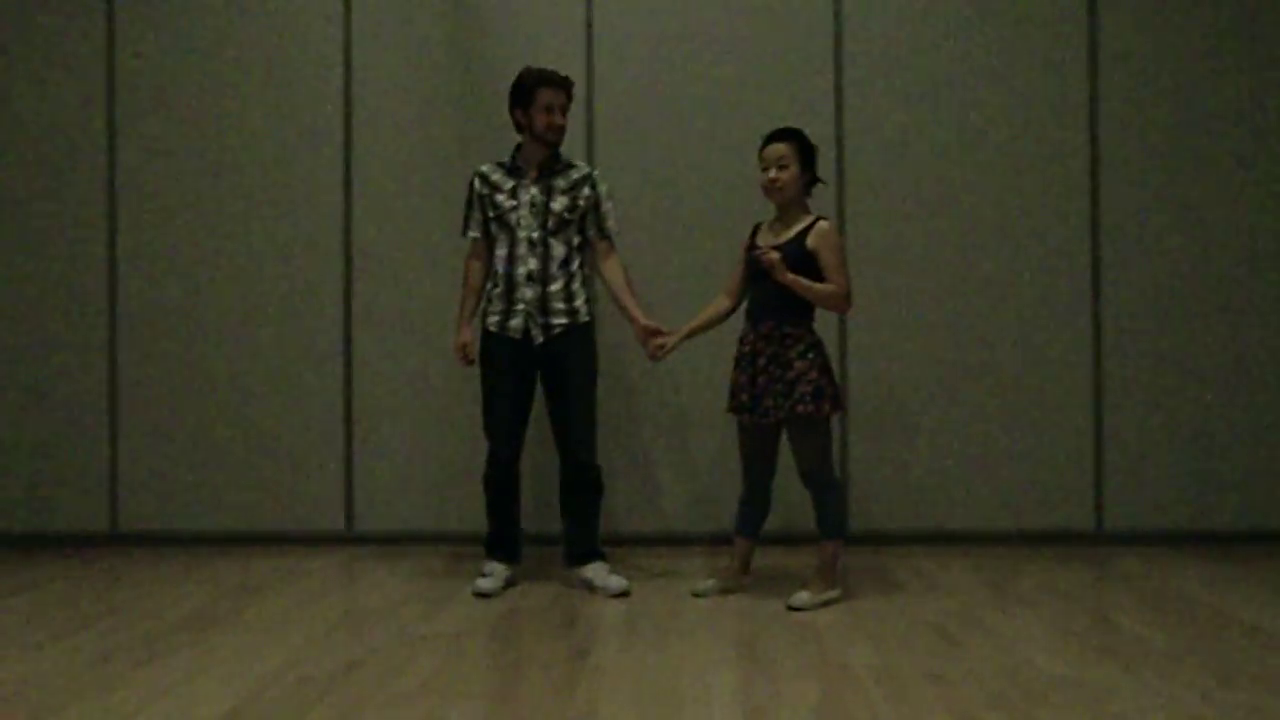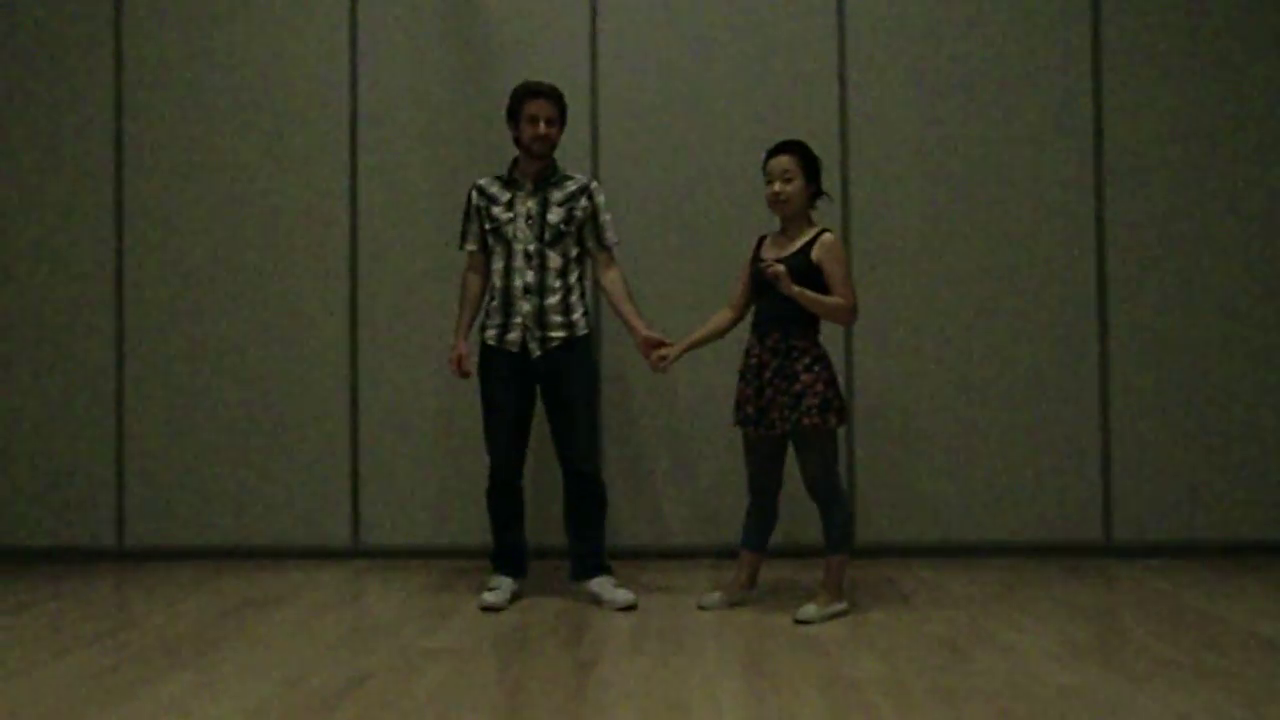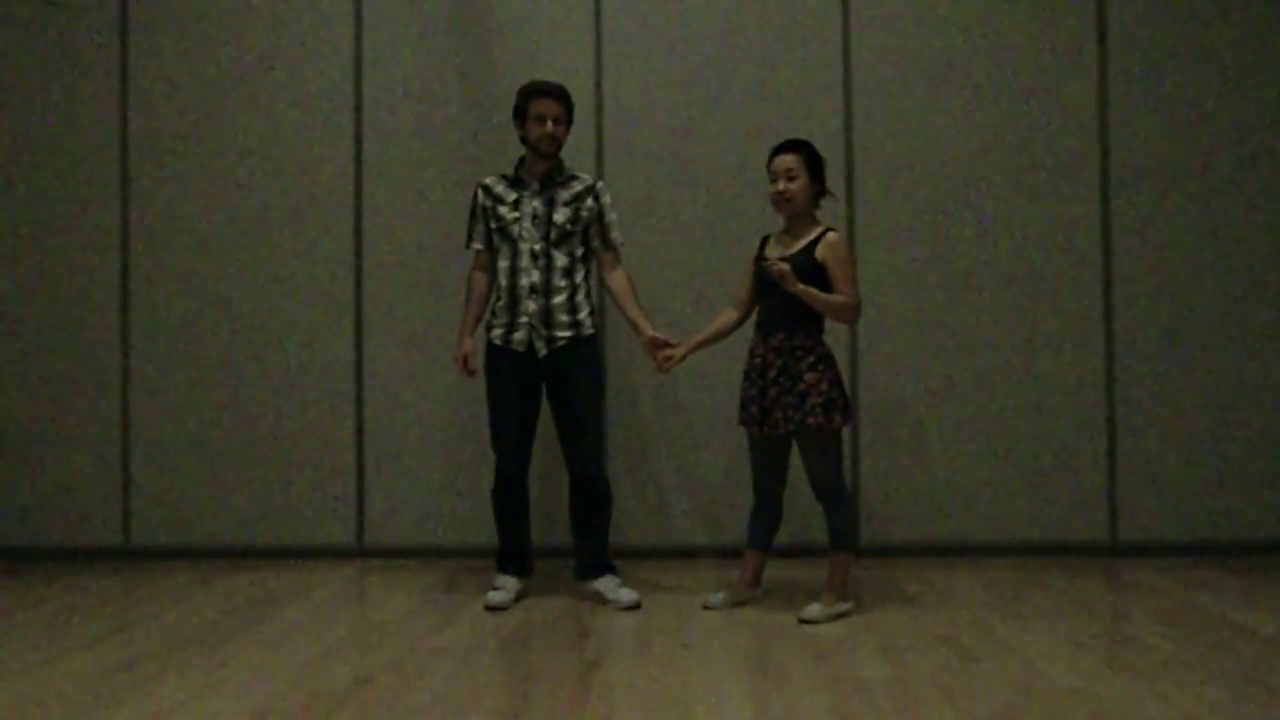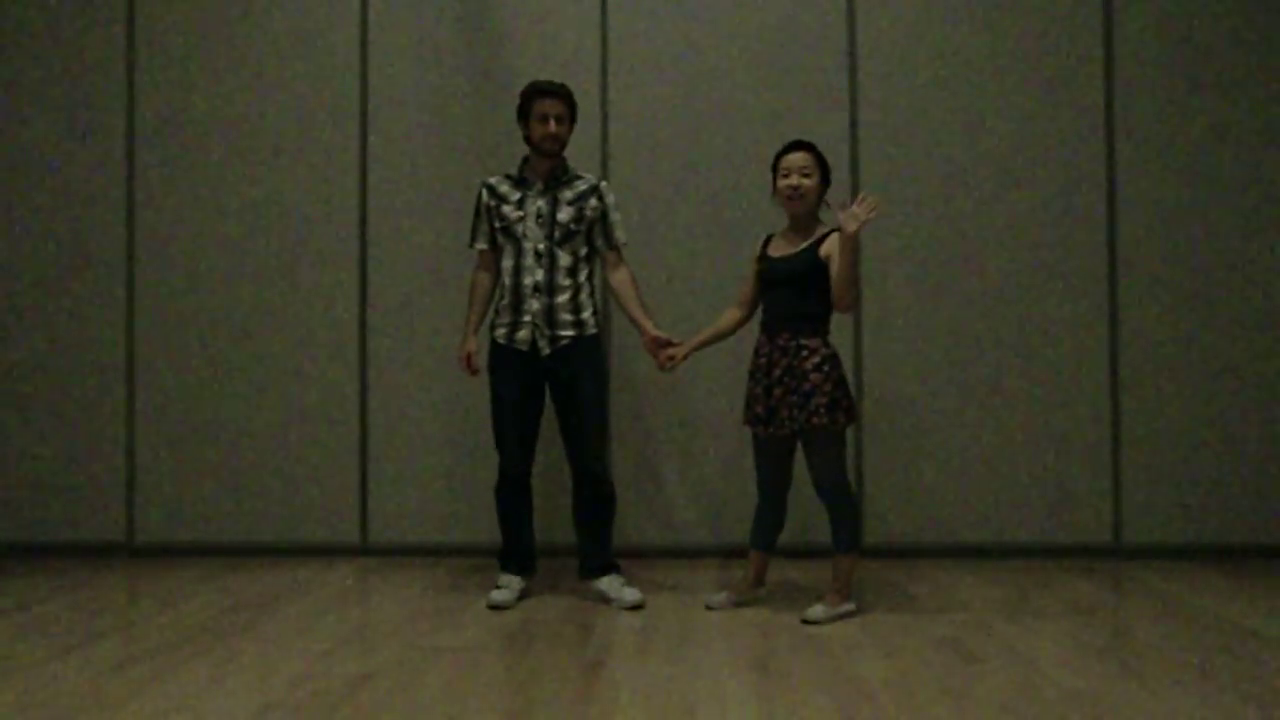
dt=0.7s
person 1, frame 1
left shoulder: (584, 181)
right shoulder: (487, 180)
left elbow: (604, 255)
right elbow: (478, 257)
left wrist: (637, 317)
right wrist: (465, 322)
left hip: (568, 332)
right hip: (504, 332)
left knee: (579, 451)
right knee: (502, 451)
left ankle: (586, 557)
right ankle: (500, 557)
person 1, frame 2
left shoulder: (583, 192)
right shoulder: (485, 193)
left elbow: (606, 266)
right elbow: (476, 270)
left wrist: (638, 328)
right wrist: (461, 335)
left hip: (568, 344)
right hip: (503, 346)
left knee: (582, 463)
right knee: (504, 465)
left ankle: (593, 570)
right ankle: (507, 571)
person 1, frame 3
left shoulder: (589, 192)
right shoulder: (490, 192)
left elbow: (611, 265)
right elbow: (482, 268)
left wrist: (644, 328)
right wrist: (466, 334)
left hip: (574, 344)
right hip: (508, 345)
left knee: (587, 463)
right knee: (509, 464)
left ankle: (597, 570)
right ankle: (511, 571)
person 1, frame 4
left shoulder: (593, 192)
right shoulder: (495, 192)
left elbow: (614, 266)
right elbow: (486, 267)
left wrist: (647, 328)
right wrist: (470, 332)
left hip: (578, 343)
right hip: (513, 344)
left knee: (591, 462)
right knee: (514, 463)
left ankle: (601, 569)
right ankle: (515, 570)
person 2, frame 1
left shoulder: (819, 232)
right shoulder: (756, 234)
left elbow: (841, 299)
right elbow: (729, 299)
left wrist: (786, 275)
right wrist: (678, 336)
left hip: (798, 358)
right hip: (754, 356)
left knee: (816, 471)
right knee: (754, 473)
left ankle: (827, 578)
right ankle: (738, 567)
person 2, frame 2
left shoulder: (824, 244)
right shoulder: (761, 247)
left elbow: (846, 311)
right elbow: (732, 311)
left wrist: (792, 288)
right wrist: (680, 348)
left hip: (804, 370)
right hip: (760, 369)
left knee: (822, 484)
right knee: (761, 486)
left ankle: (833, 592)
right ankle: (743, 581)
person 2, frame 3
left shoulder: (829, 242)
right shoulder: (765, 246)
left elbow: (850, 310)
right elbow: (738, 311)
left wrist: (796, 286)
right wrist: (686, 348)
left hip: (809, 367)
right hip: (764, 366)
left knee: (827, 482)
right knee: (766, 485)
left ankle: (838, 591)
right ankle: (748, 580)
person 2, frame 4
left shoulder: (830, 242)
right shoulder: (767, 246)
left elbow: (844, 302)
right elbow: (741, 309)
left wrist: (850, 239)
right wrist: (689, 347)
left hip: (813, 366)
right hip: (768, 366)
left knee: (830, 483)
right knee: (770, 485)
left ankle: (842, 592)
right ankle: (752, 581)
